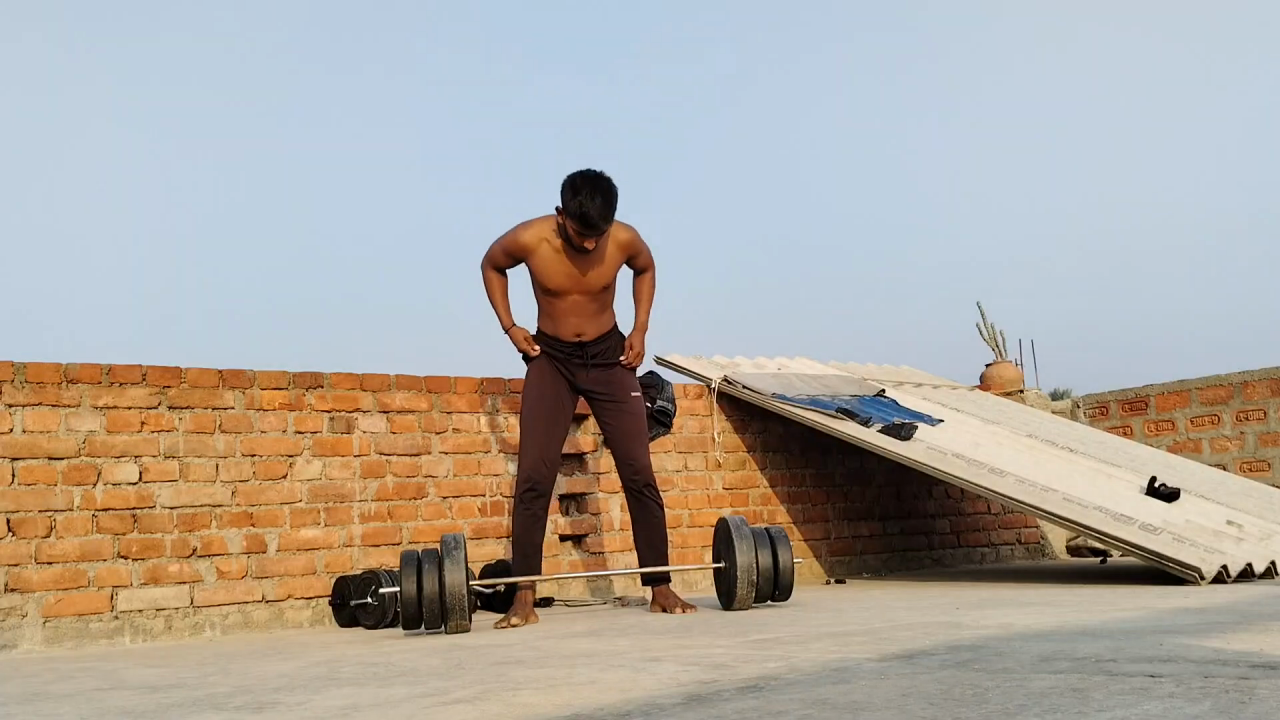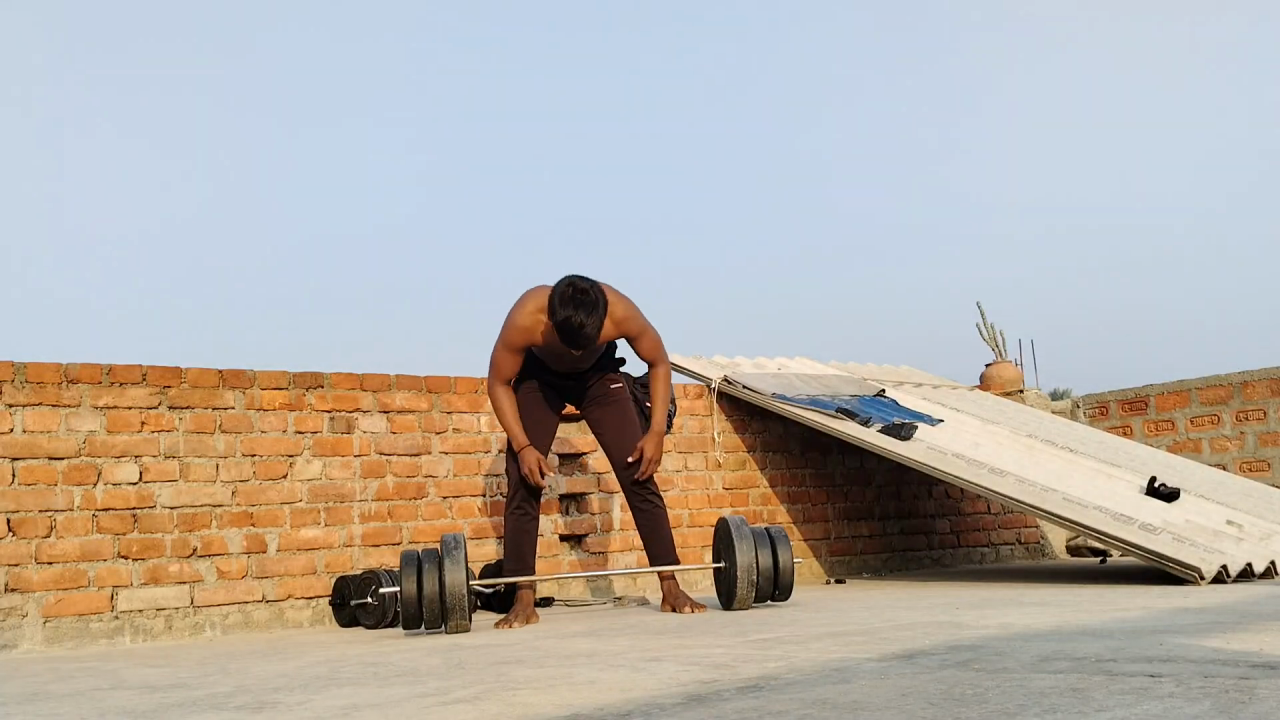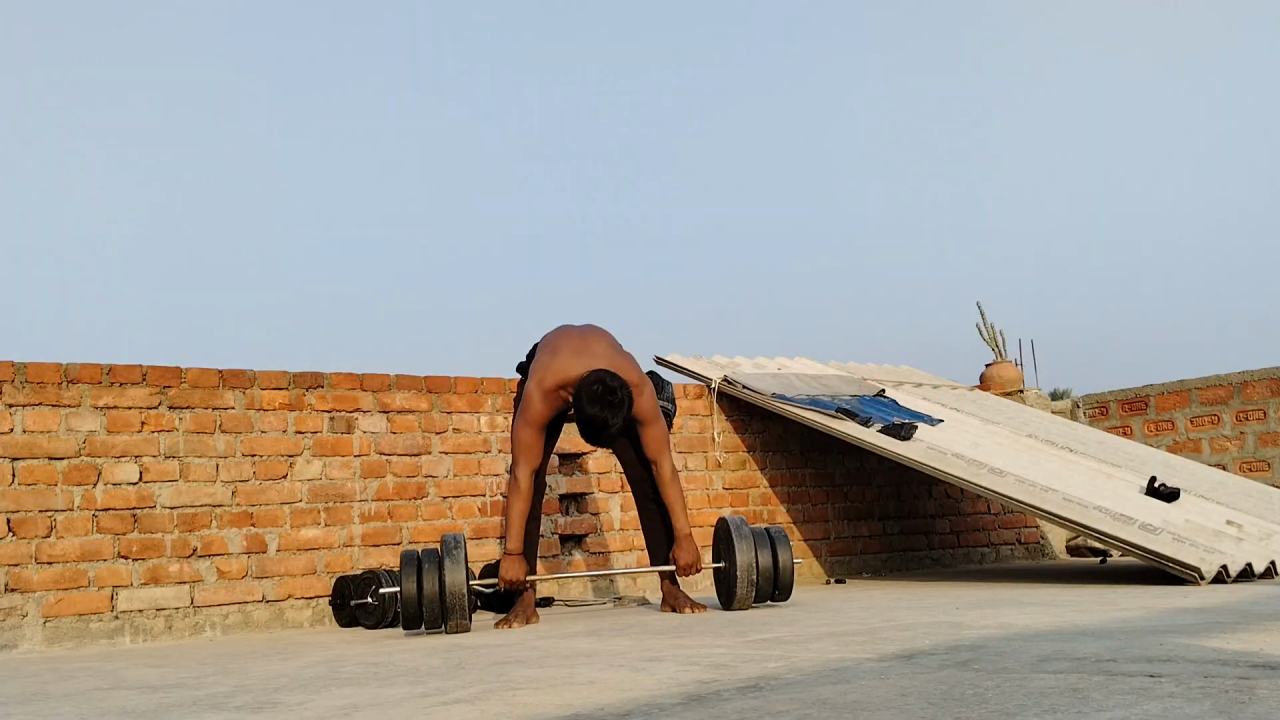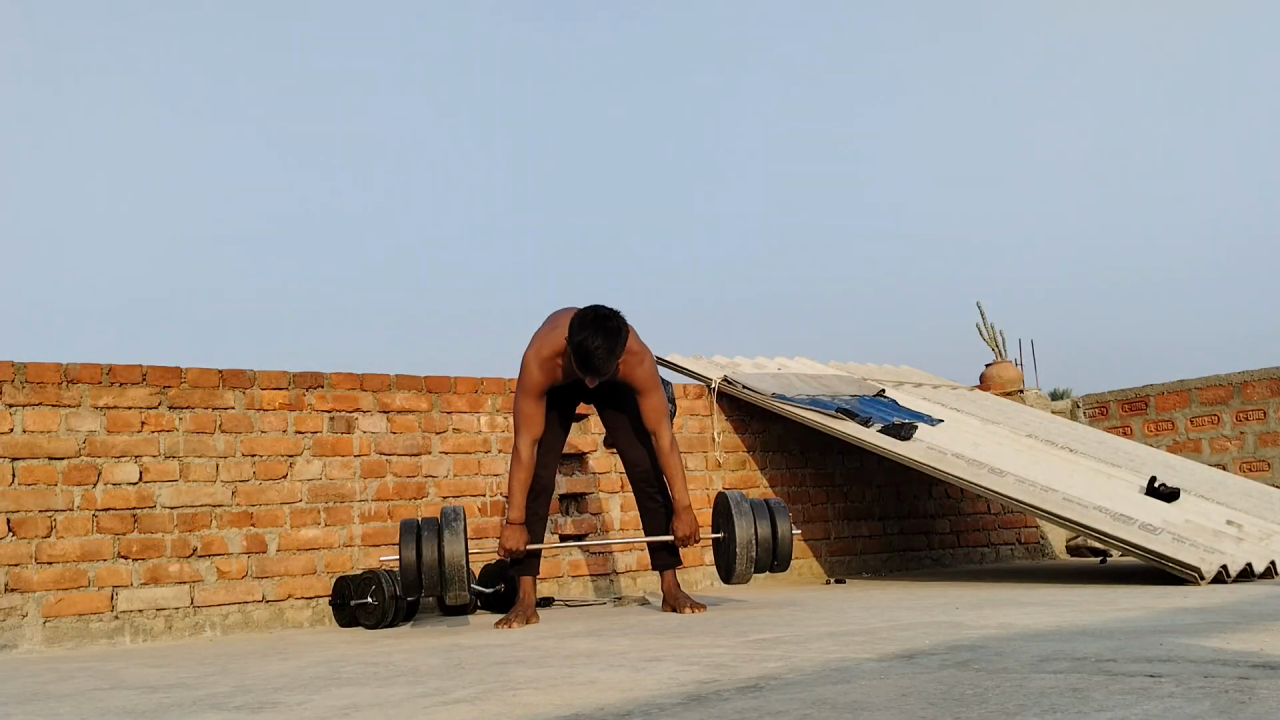
dt=0.4s
person 1, frame 1
left shoulder: (625, 240)
right shoulder: (529, 239)
left elbow: (645, 269)
right elbow: (491, 266)
left wrist: (642, 323)
right wrist: (511, 327)
left hip: (609, 356)
right hip: (550, 358)
left knee: (639, 473)
right knee: (535, 474)
left ankle: (660, 588)
right ankle: (525, 595)
person 1, frame 2
left shoulder: (621, 311)
right shoulder: (525, 319)
left elbow: (658, 362)
right elbow: (499, 384)
left wrist: (656, 432)
right wrist: (522, 446)
left hip: (601, 374)
right hip: (538, 378)
left knee: (637, 469)
right knee: (524, 480)
left ankle: (670, 588)
right ankle: (524, 599)
person 1, frame 3
left shoulder: (639, 389)
right shoulder: (541, 392)
left elbow: (662, 465)
right elbow: (523, 474)
left wrist: (684, 536)
right wrist: (513, 552)
left hip: (613, 383)
right hip: (552, 380)
left knee: (645, 472)
right knee: (532, 475)
left ankle: (670, 588)
right ankle: (525, 599)
person 1, frame 4
left shoulder: (638, 359)
right shoulder: (540, 359)
left elbow: (662, 435)
right elbow: (526, 444)
left wrist: (683, 508)
right wrist: (515, 521)
left hip: (616, 384)
right hip: (557, 385)
left knee: (646, 470)
right knee: (539, 478)
left ankle: (671, 588)
right ankle: (525, 599)
